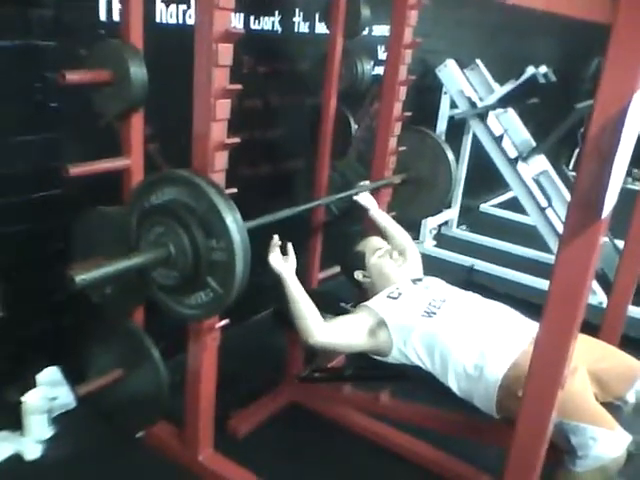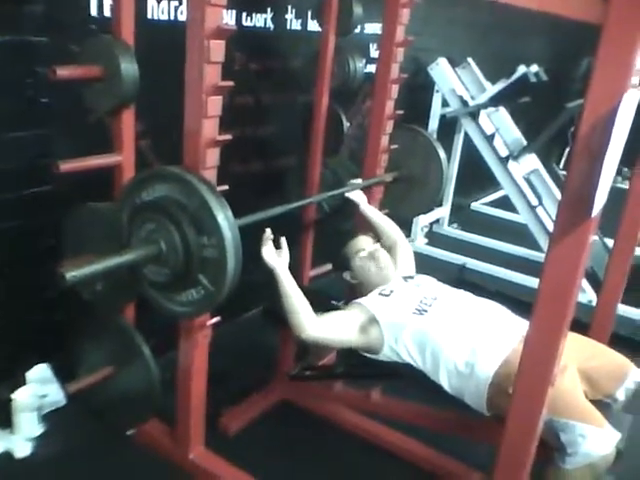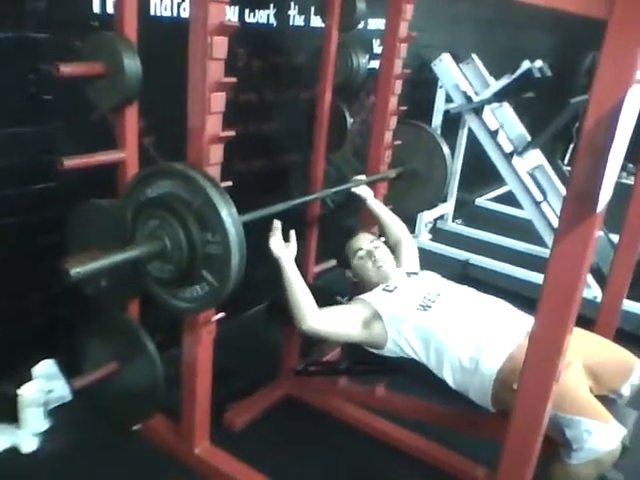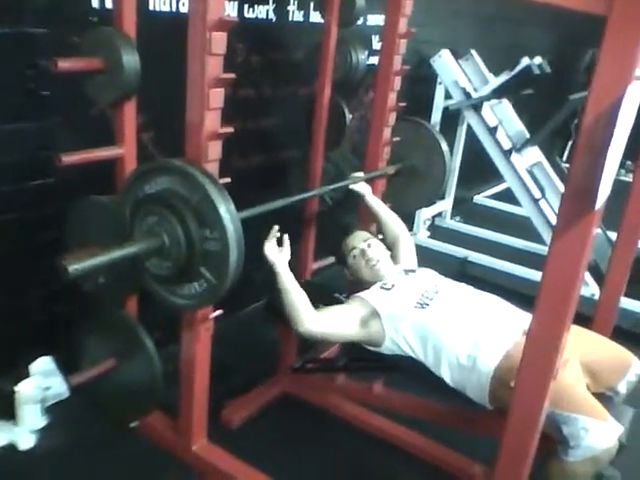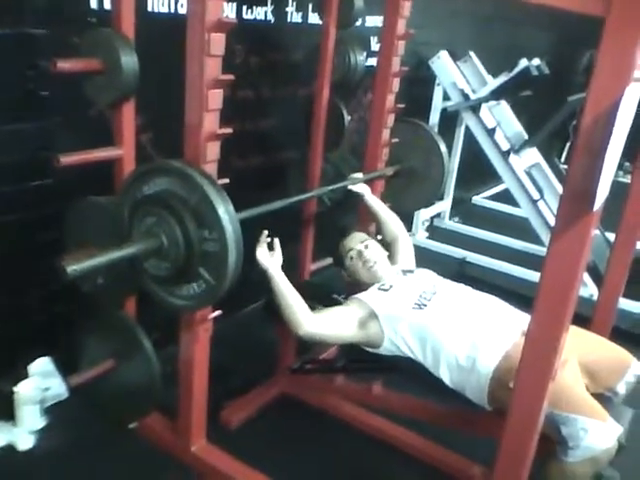
dt=0.2s
person 1, frame 1
left shoulder: (415, 281)
right shoulder: (374, 318)
left elbow: (408, 246)
right elbow: (317, 334)
left wrist: (374, 210)
right wrist: (288, 276)
left hip: (539, 337)
right hip: (510, 370)
person 1, frame 2
left shoulder: (407, 278)
right shoulder: (365, 316)
left elbow: (398, 241)
right elbow: (308, 329)
left wrist: (364, 207)
right wrist: (280, 269)
left hip: (527, 334)
right hip: (499, 368)
right knee: (594, 449)
person 1, frame 3
left shoulder: (409, 274)
right shoulder: (368, 311)
left elbow: (403, 237)
right elbow: (311, 321)
left wrist: (370, 201)
right wrist: (286, 261)
left hip: (532, 330)
right hip: (503, 364)
right knee: (599, 444)
person 1, frame 4
left shoulder: (407, 272)
right shoulder: (366, 309)
left elbow: (401, 234)
right elbow: (308, 323)
left wrist: (369, 197)
right wrist: (280, 266)
left hip: (529, 327)
right hip: (501, 361)
right knee: (596, 441)
person 1, frame 5
left shoulder: (406, 272)
right shoulder: (365, 311)
left elbow: (400, 235)
right elbow: (306, 326)
left wrist: (369, 197)
right wrist: (273, 270)
left hip: (529, 328)
right hip: (500, 361)
right knee: (595, 442)
